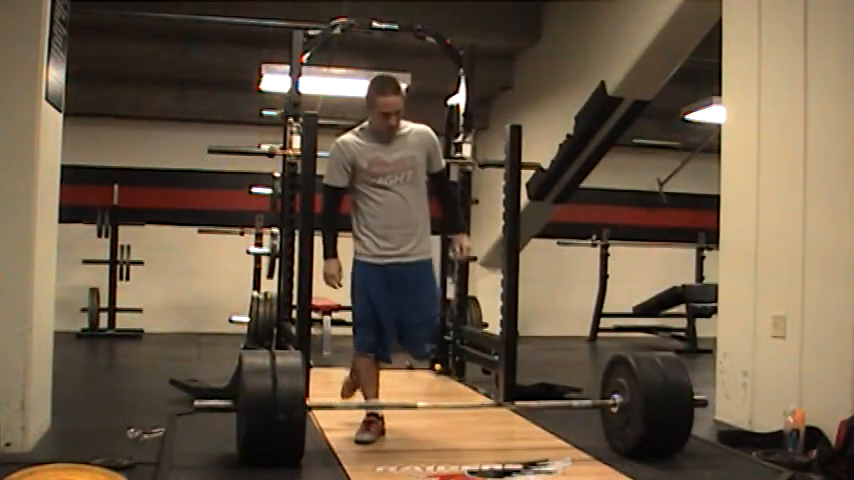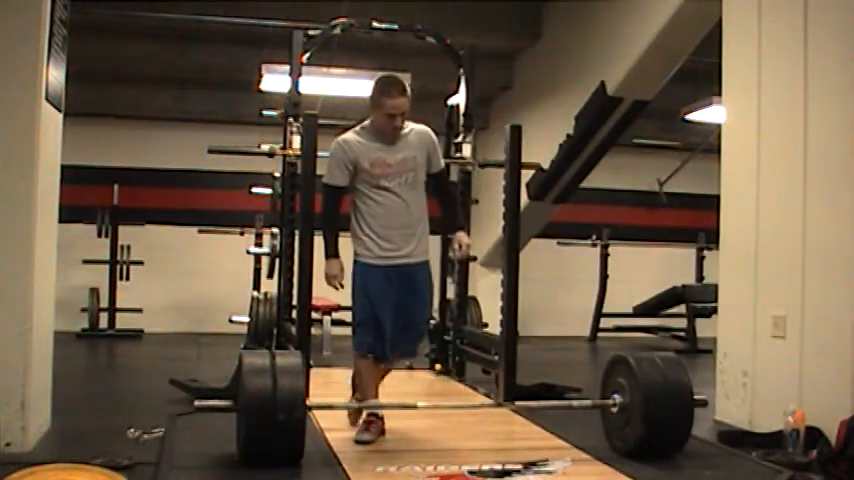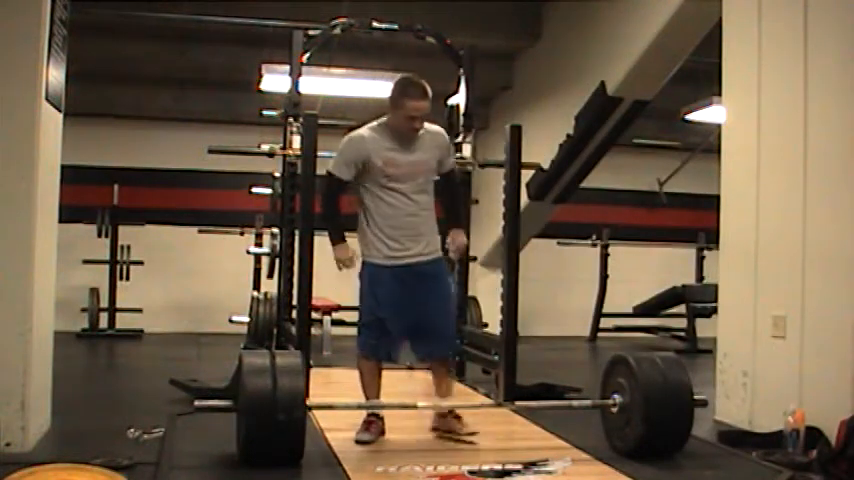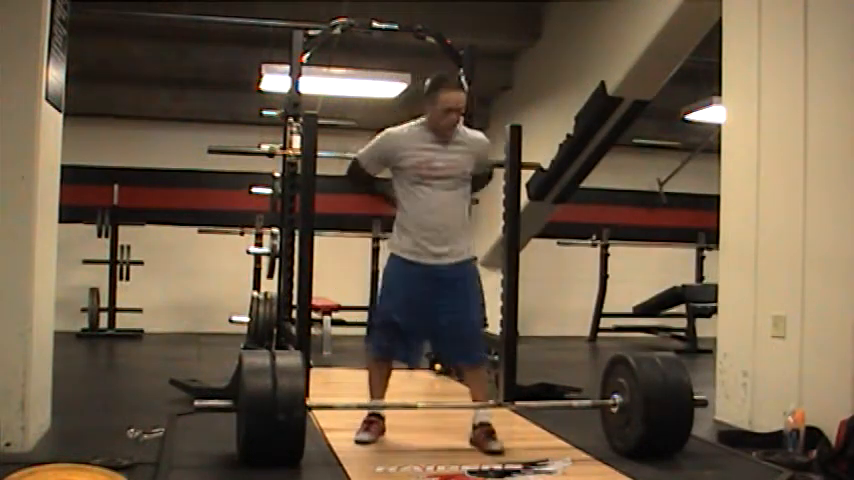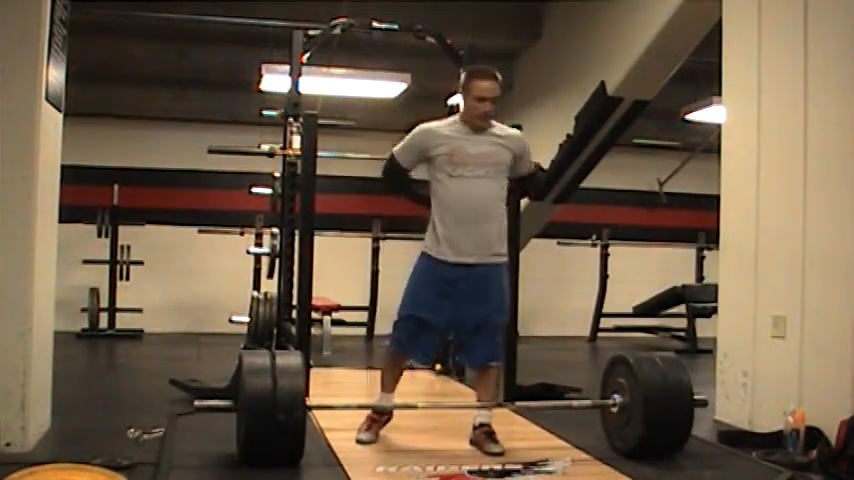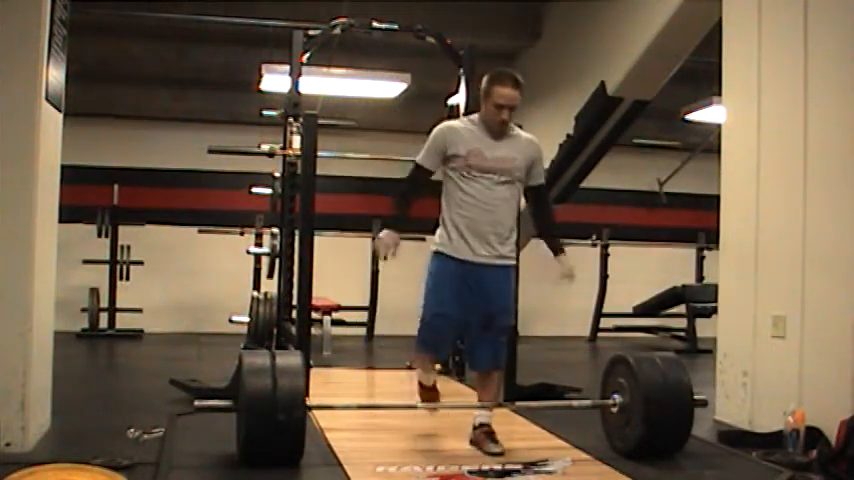
dt=0.3s
person 1, frame 1
left shoulder: (423, 137)
right shoulder: (347, 147)
left elbow: (443, 187)
right elbow: (331, 204)
left wrist: (458, 231)
right wrist: (329, 256)
left hip: (418, 257)
right hip: (371, 260)
left knee: (421, 333)
right knee: (368, 337)
left ankle: (360, 371)
right ankle: (373, 414)
person 1, frame 2
left shoulder: (424, 138)
right shoulder: (348, 146)
left elbow: (442, 186)
right elbow: (331, 204)
left wrist: (458, 228)
right wrist: (332, 256)
left hip: (416, 258)
right hip: (372, 261)
left knee: (409, 336)
right knee: (368, 338)
left ankle: (365, 385)
right ankle: (372, 413)
person 1, frame 3
left shoulder: (438, 139)
right shoulder: (361, 142)
left elbow: (450, 183)
right elbow: (331, 193)
left wrist: (457, 227)
right wrist: (338, 242)
left hip: (429, 258)
right hip: (381, 261)
left knee: (442, 336)
right knee: (373, 340)
left ankle: (444, 411)
right ankle: (374, 414)
person 1, frame 4
left shoulder: (476, 143)
right shoulder: (396, 139)
right elbow: (356, 172)
left hip: (458, 262)
right hip: (408, 259)
left knee: (471, 344)
right knee: (384, 339)
left ankle: (482, 423)
right ankle: (376, 415)
person 1, frame 5
left shoulder: (513, 141)
right shoulder: (430, 134)
left elbow: (528, 181)
right elbow: (392, 172)
right wrist: (430, 199)
left hip: (489, 263)
right hip: (438, 258)
left knee: (488, 346)
right knee: (406, 334)
left ankle: (482, 425)
right ankle: (381, 409)
person 1, frame 6
left shoulder: (528, 147)
right shoulder: (449, 133)
left elbow: (538, 202)
right elbow: (415, 181)
left wrist: (556, 250)
right wrist: (393, 227)
left hip: (499, 262)
right hip: (451, 254)
left knee: (492, 342)
right knee: (436, 328)
left ankle: (482, 423)
right ankle: (426, 378)
